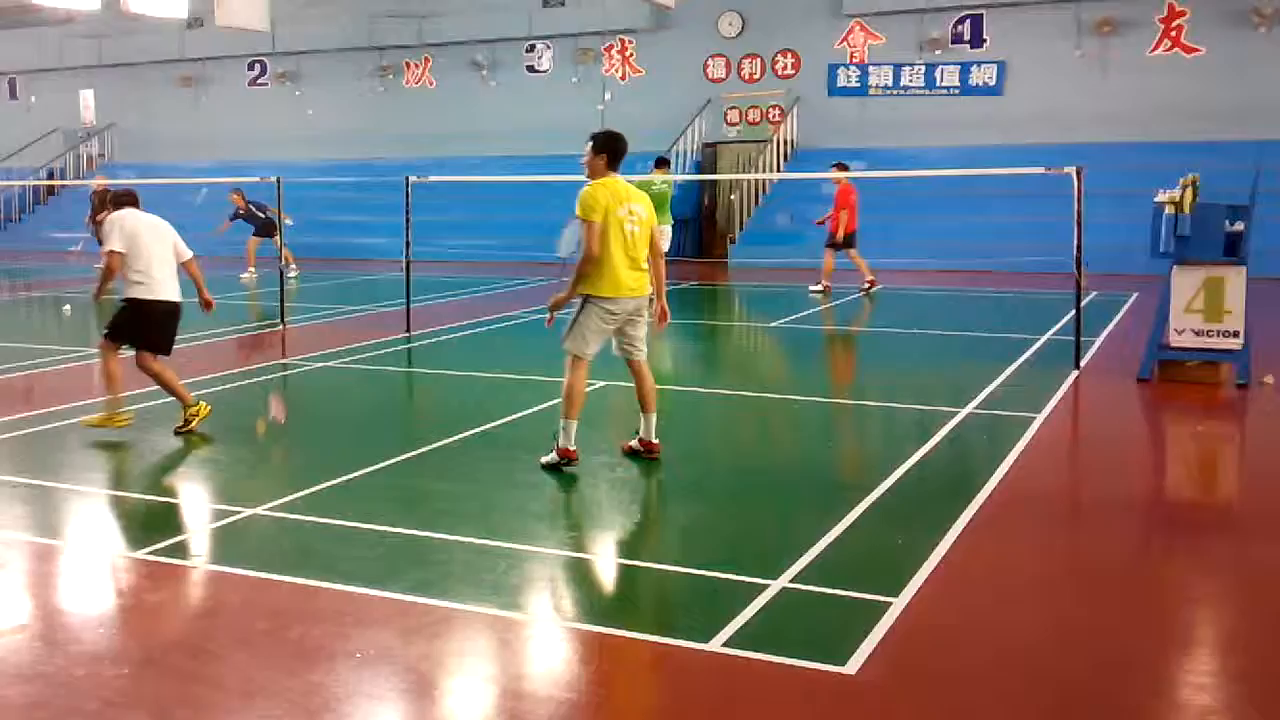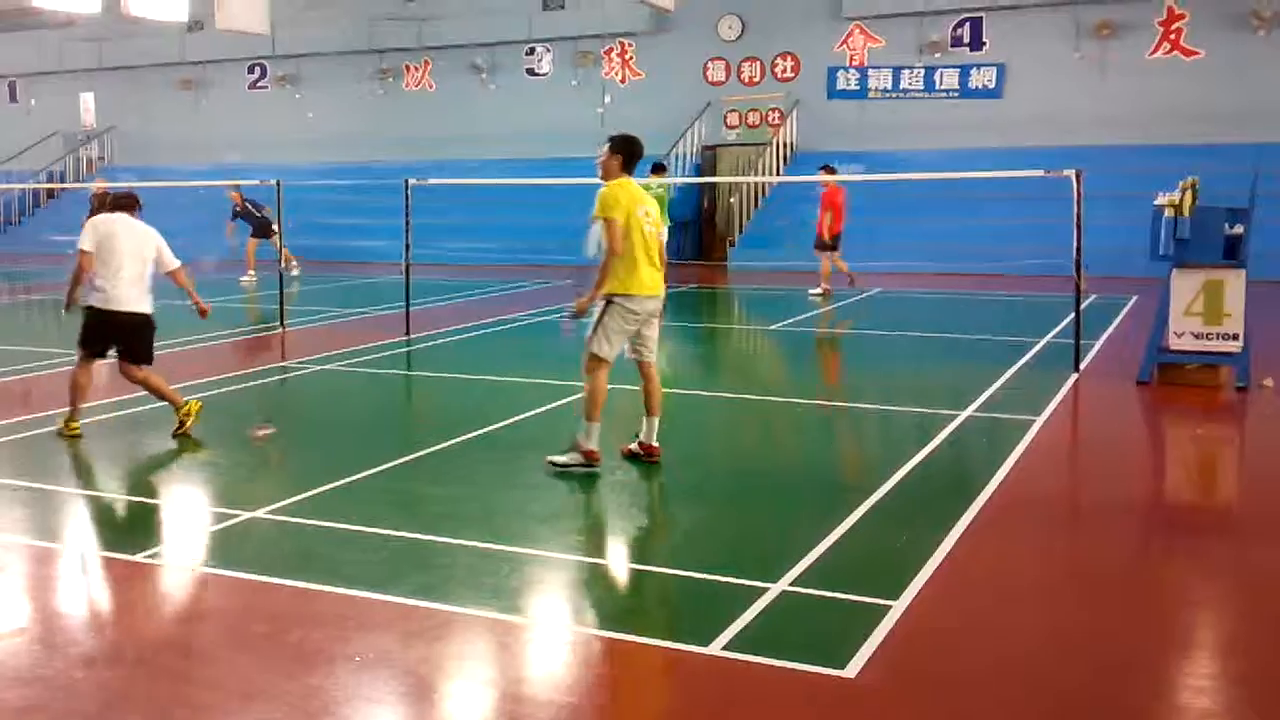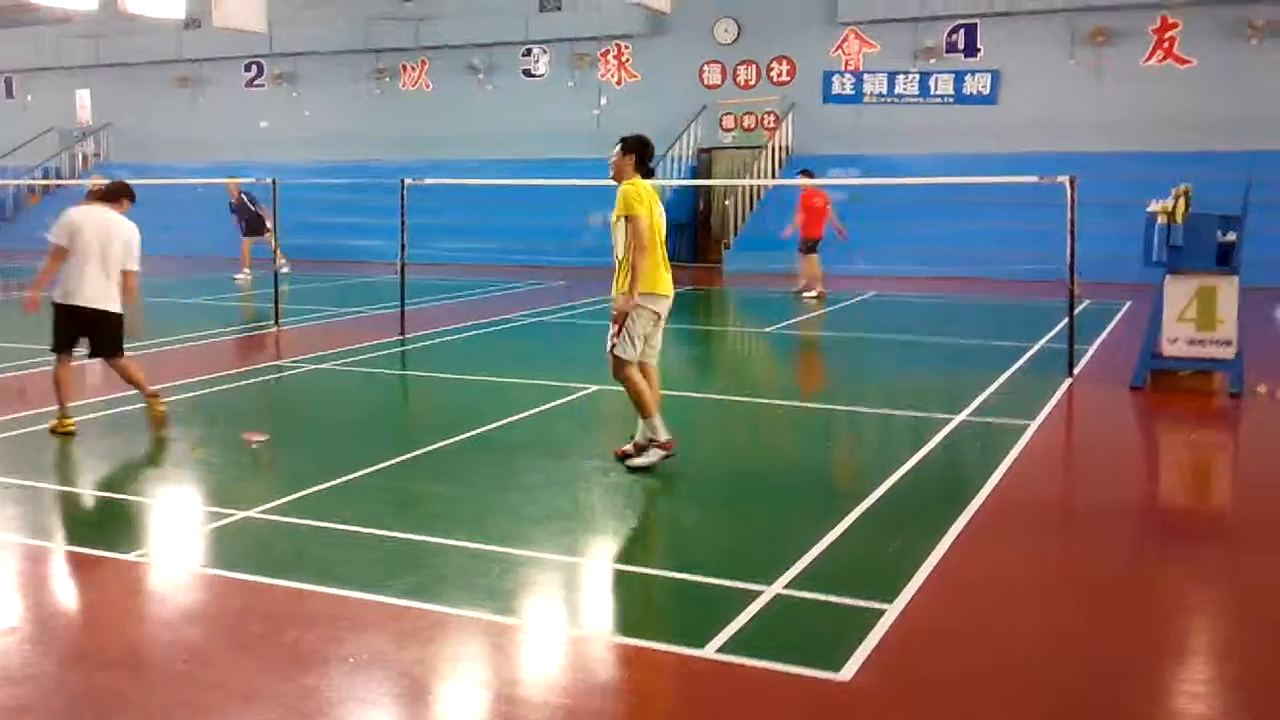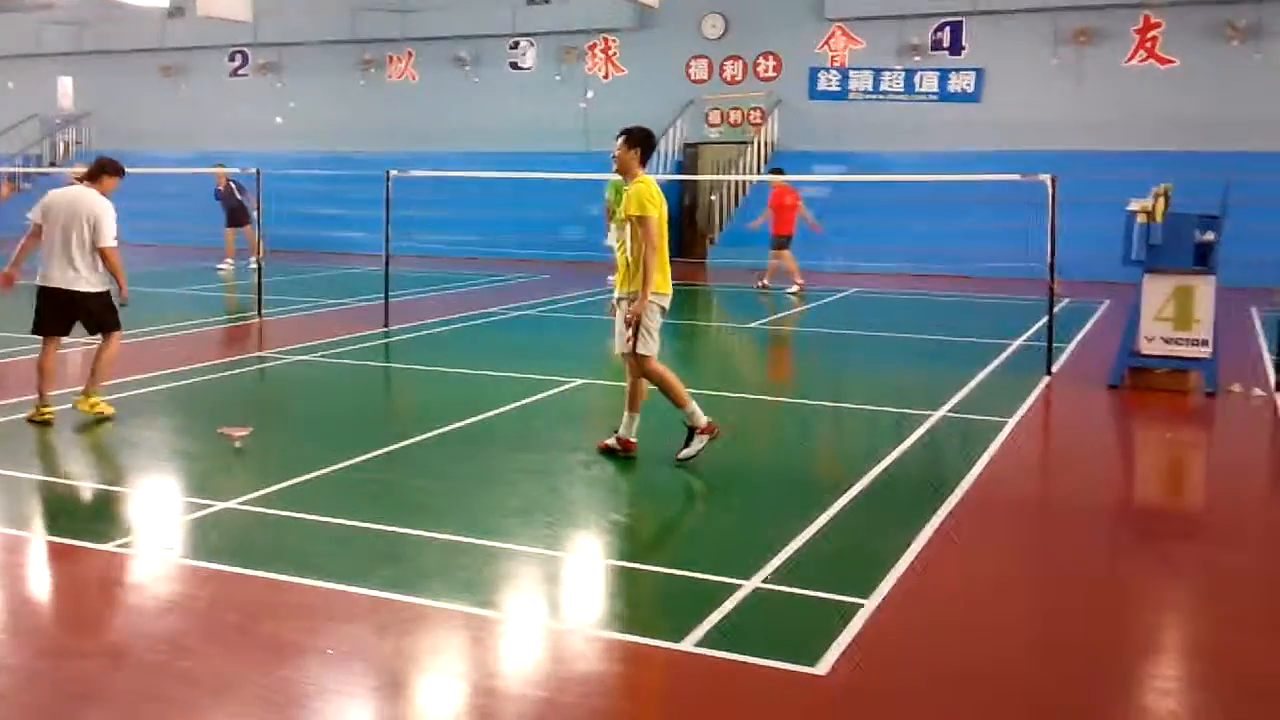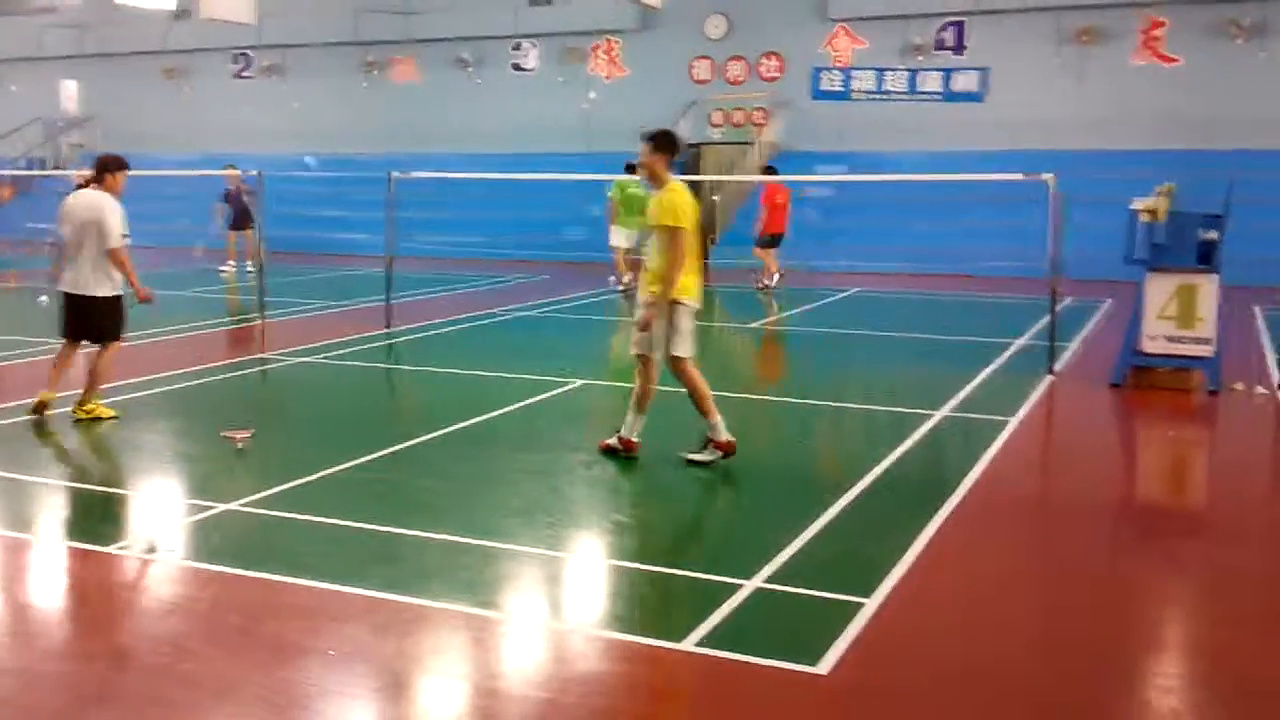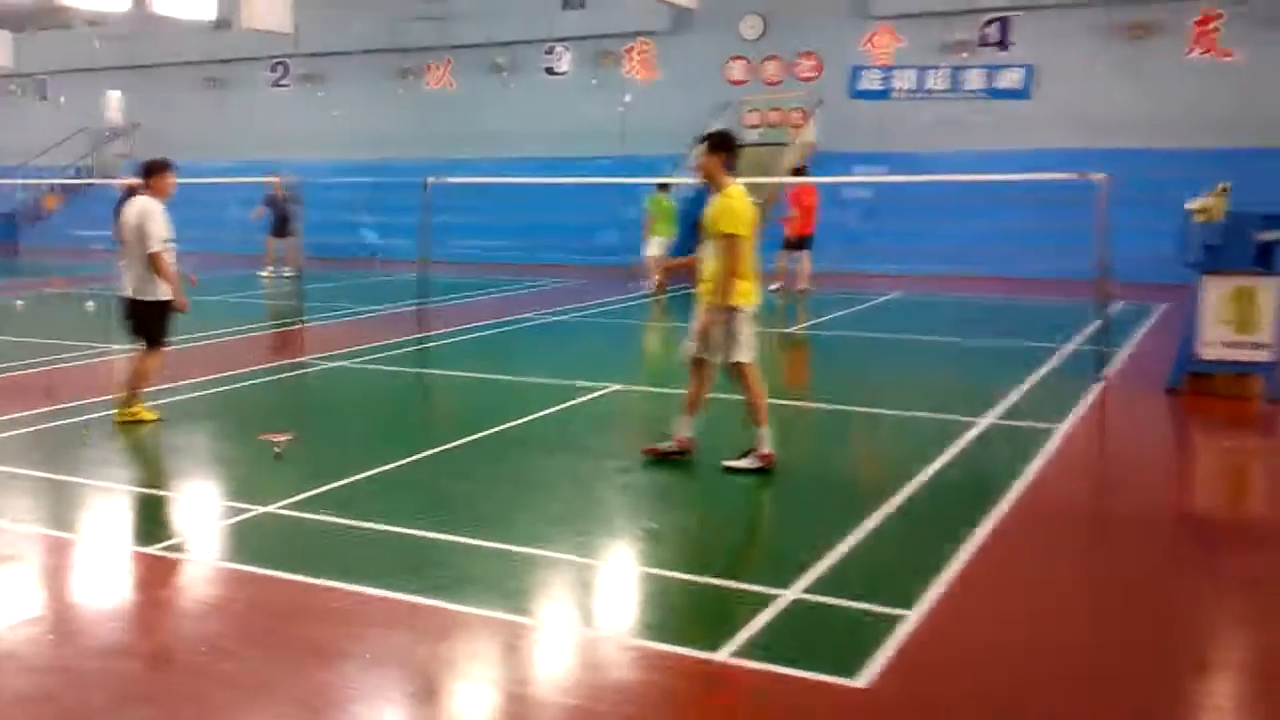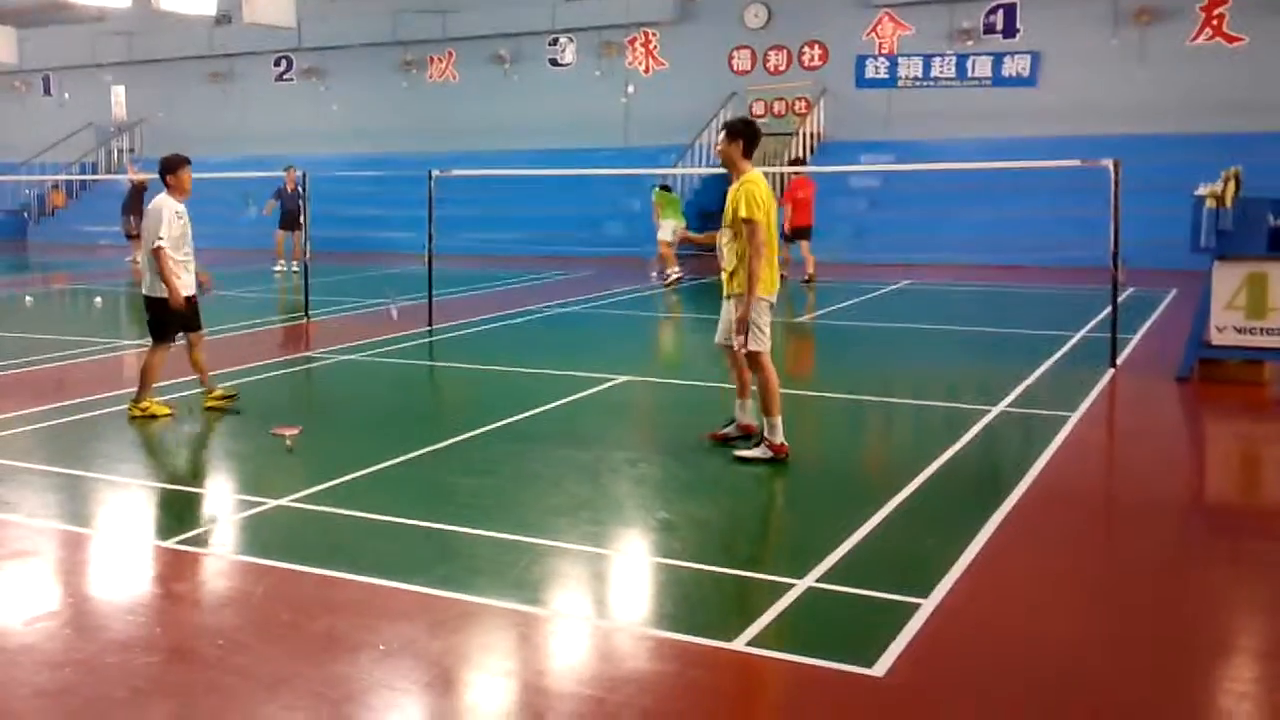
dt=0.2s
person 1, frame 1
left shoulder: (593, 193)
right shoulder: (641, 198)
left elbow: (592, 252)
right elbow: (657, 254)
left wrist: (569, 293)
right wrist: (661, 298)
left hip: (604, 293)
right hip: (638, 293)
left knee: (576, 365)
right knee: (638, 363)
left ankle: (566, 447)
right ankle: (649, 439)
person 1, frame 2
left shoulder: (612, 193)
right shoulder: (648, 199)
left elbow: (614, 249)
left wrist: (593, 295)
left hip: (624, 292)
right hip: (652, 292)
left knee: (596, 366)
right knee: (647, 365)
left ankle: (587, 448)
right ankle: (650, 443)
person 1, frame 3
left shoulder: (631, 192)
right shoulder: (646, 194)
left elbow: (641, 245)
left wrist: (630, 297)
left hip: (644, 293)
right hip: (659, 291)
left knee: (623, 368)
right knee: (644, 367)
left ankle: (659, 439)
right ankle: (646, 440)
person 1, frame 4
left shoulder: (642, 191)
right shoulder: (635, 191)
left elbow: (651, 248)
left wrist: (642, 298)
right wrist: (621, 294)
left hip: (644, 291)
right hip: (630, 290)
left knee: (645, 365)
right knee: (633, 363)
left ankle: (700, 424)
right ankle: (625, 437)
person 1, frame 5
left shoulder: (676, 199)
right shoulder: (661, 196)
left elbow: (677, 258)
left wrist: (658, 303)
right wrist: (648, 298)
left hip: (674, 296)
right hip: (655, 295)
left knee: (681, 366)
right knee: (645, 362)
left ankle: (722, 438)
right ankle: (628, 437)
person 1, frame 6
left shoulder: (733, 203)
right shoulder: (719, 198)
left elbow: (732, 265)
left wrist: (714, 314)
left hip: (731, 300)
right hip: (712, 298)
left knee: (743, 370)
right knee: (698, 365)
left ankle: (763, 451)
right ankle: (681, 438)
person 1, frame 7
left shoulder: (748, 188)
right shoulder: (745, 184)
left elbow: (757, 249)
left wrist: (747, 302)
right wrist: (697, 237)
left hip: (750, 287)
right hip: (742, 284)
left knee: (757, 359)
right knee: (735, 351)
left ankle: (775, 442)
right ankle: (745, 422)
person 2, frame 1
left shoulder: (115, 219)
right shoulder: (161, 223)
left elbow: (113, 264)
right elbow: (188, 260)
left wrist: (100, 290)
right wrist: (203, 292)
left hip: (144, 297)
right hip: (170, 300)
left knee: (109, 347)
right knee: (147, 360)
left ankle: (115, 411)
right ankle: (192, 406)
person 2, frame 2
left shoulder: (97, 223)
right shoulder: (150, 233)
left elbow: (83, 264)
right elbow: (175, 270)
left wrist: (70, 295)
right wrist: (196, 299)
left hip: (104, 305)
right hip: (139, 311)
left knee: (84, 361)
right knee: (132, 370)
left ankle: (72, 422)
right ankle: (184, 406)
person 2, frame 3
left shoulder: (74, 215)
right shoulder: (128, 229)
left elbow: (56, 257)
right elbow: (129, 277)
left wrist: (36, 289)
right wrist: (128, 314)
left hip: (70, 301)
right hip: (108, 305)
left knee: (63, 358)
right knee: (116, 360)
left ankle: (65, 419)
right ankle: (152, 398)
person 2, frame 4
left shoulder: (54, 196)
right shoulder: (102, 206)
left elbow: (33, 235)
right elbow: (107, 251)
right wrist: (122, 285)
left hip: (52, 283)
right hip: (89, 286)
left knee: (49, 344)
right knee: (111, 336)
left ankle: (43, 407)
right ankle: (90, 398)
person 2, frame 5
left shoulder: (72, 201)
right shoulder: (109, 206)
left elbow: (64, 243)
right elbow: (116, 252)
left wrist: (58, 268)
right wrist: (137, 286)
left hip: (73, 286)
right hip: (102, 290)
left knee: (71, 343)
right knee: (108, 345)
left ankle: (47, 394)
right ankle: (85, 404)
person 2, frame 6
left shoulder: (133, 205)
right shoulder: (153, 210)
right elbow: (156, 256)
left wrist: (172, 275)
right wrist: (176, 292)
left hip: (141, 291)
right hip: (152, 293)
left knee: (151, 346)
right knee: (153, 349)
left ankle: (129, 395)
right ankle: (129, 407)
person 2, frame 7
left shoulder: (178, 205)
right shoulder: (161, 208)
right elbow: (158, 253)
left wrist: (196, 273)
right wrist: (172, 290)
left hip: (184, 289)
right hip: (165, 293)
left knee: (195, 338)
right knee: (161, 345)
left ankle: (211, 393)
right ankle: (140, 402)
